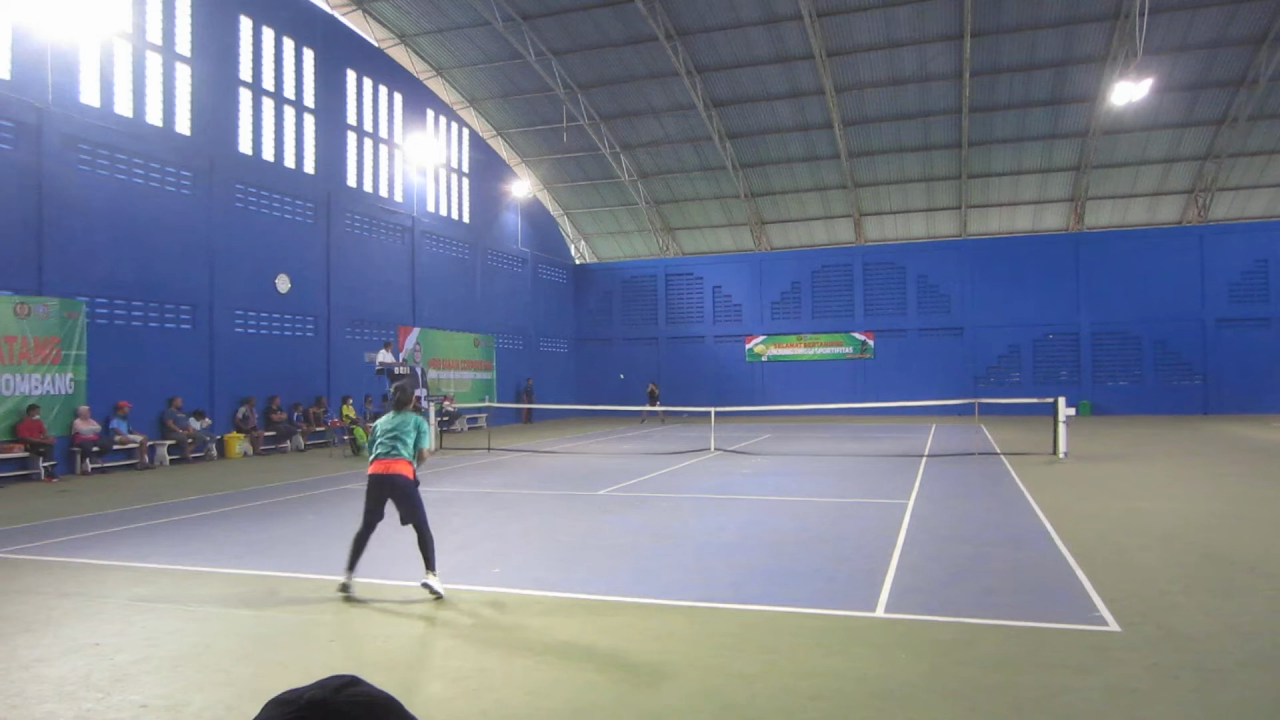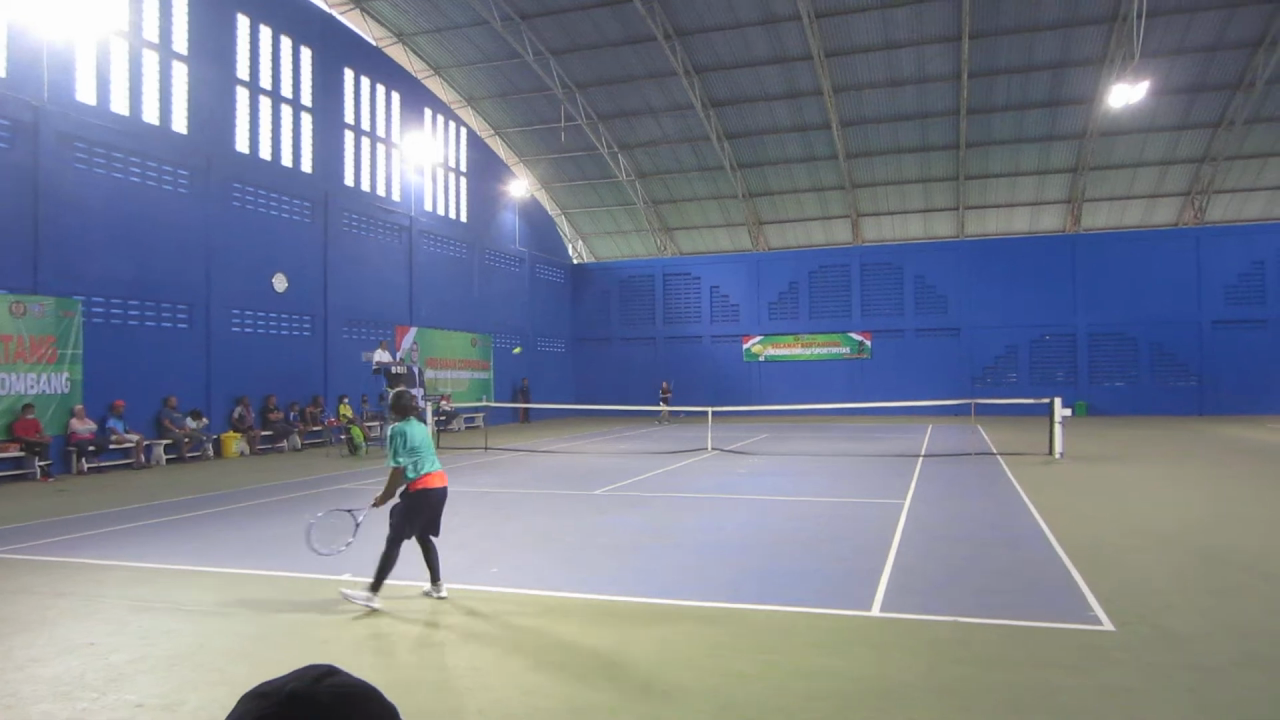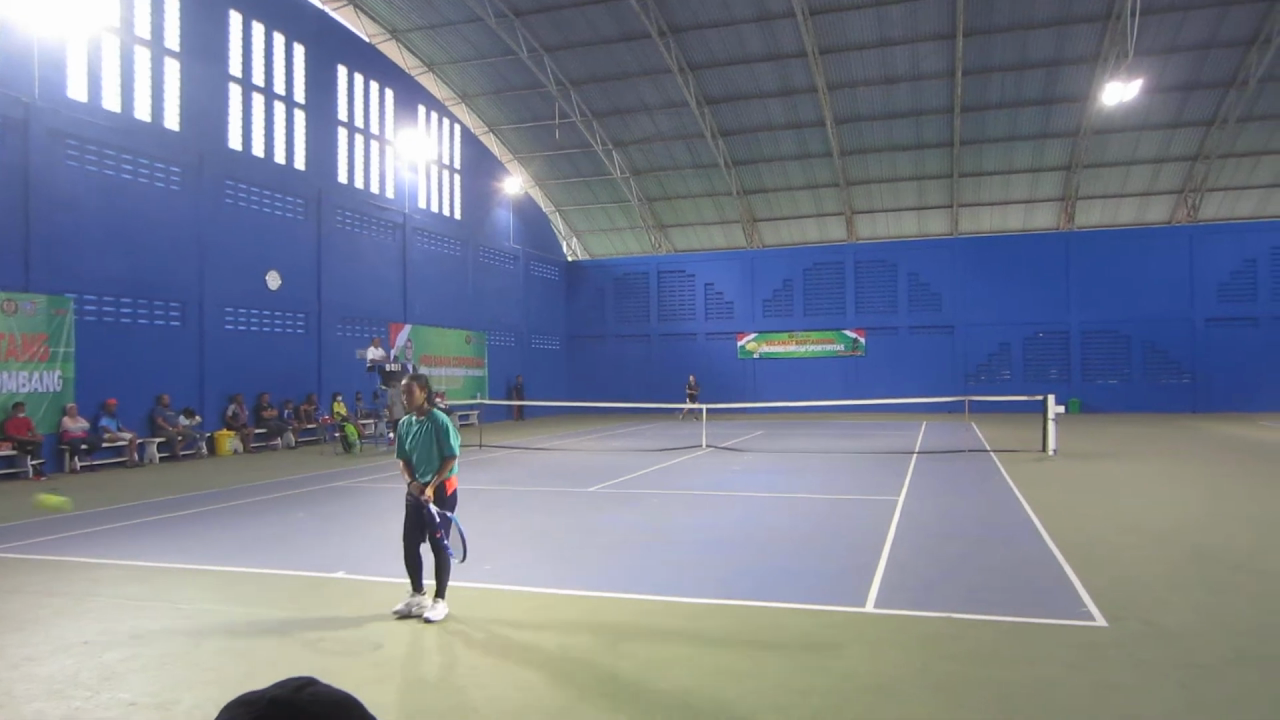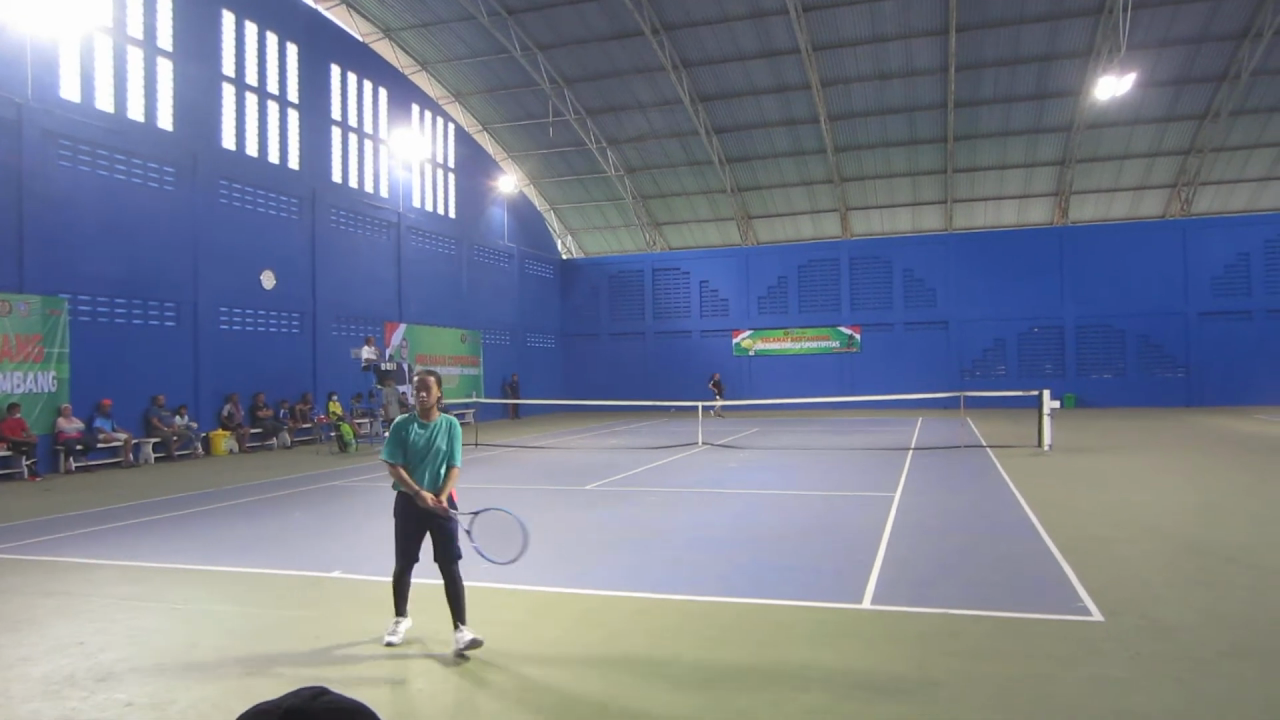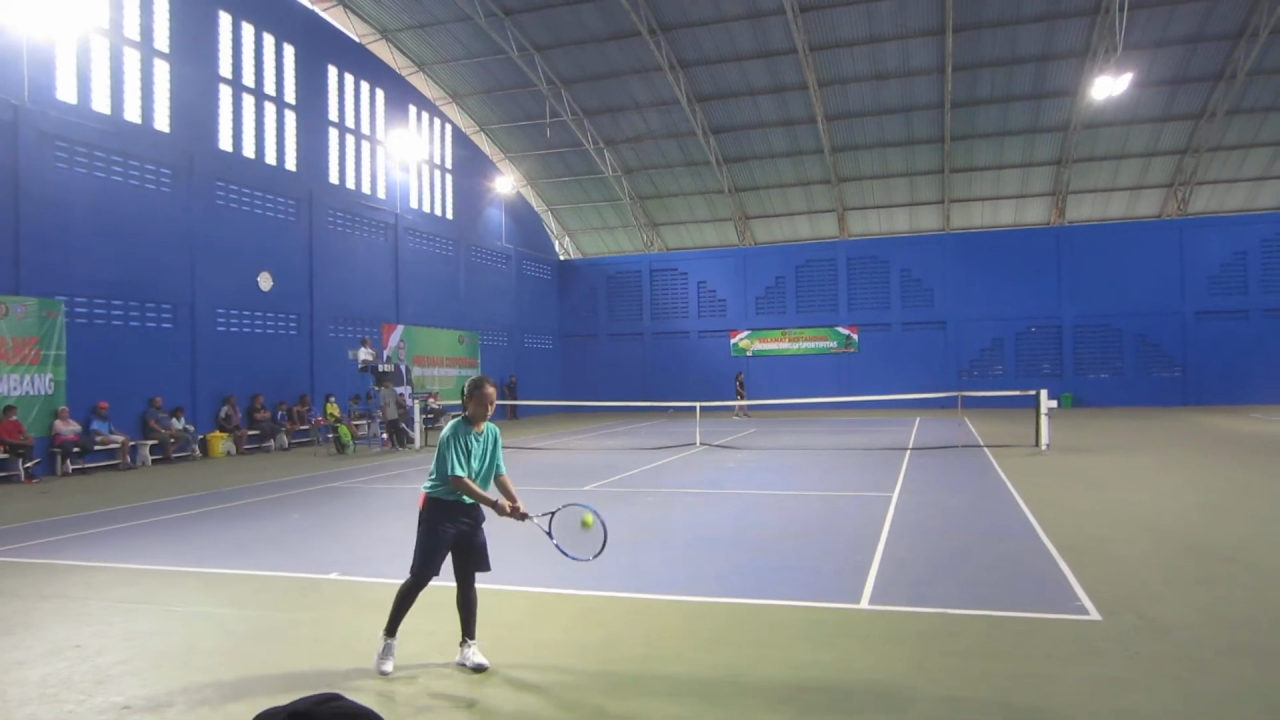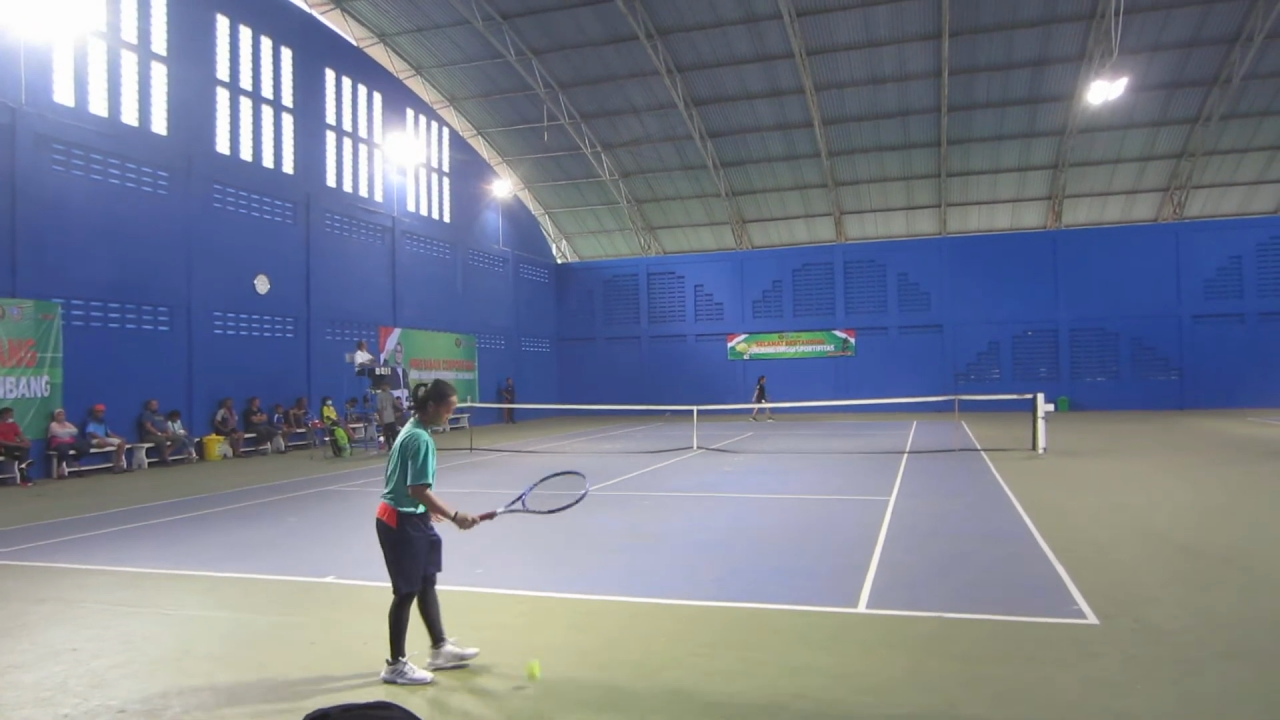
dt=0.7s
person 1, frame 1
left shoulder: (381, 422)
right shoulder: (418, 421)
right elbow: (423, 455)
right wrist: (412, 467)
left hip: (375, 473)
right hip: (400, 474)
left knee: (367, 527)
right knee: (421, 527)
left ankle: (348, 577)
right ankle: (430, 576)
person 1, frame 2
left shoulder: (396, 429)
right shoulder: (421, 427)
left elbow: (398, 468)
left wrist: (385, 493)
right wrist: (390, 489)
left hip: (421, 489)
right hip: (440, 485)
left knee: (394, 540)
right knee: (423, 536)
left ankle: (372, 594)
right ankle: (437, 585)
person 1, frame 3
left shoulder: (439, 420)
right shoulder: (405, 424)
left elbow: (451, 458)
right elbow: (404, 460)
left wrist: (432, 487)
right wrist: (412, 482)
left hip: (441, 490)
right hip: (416, 491)
left knee: (439, 545)
right knee: (409, 544)
left ankle: (439, 601)
right ankle: (417, 596)
person 1, frame 4
left shoulder: (450, 425)
right shoulder: (402, 424)
left elbow: (453, 467)
right elbow: (394, 466)
left wrist: (444, 497)
right wrist: (419, 493)
left hip: (441, 503)
right hip: (409, 502)
left knee: (449, 566)
right knee: (404, 565)
left ankle: (460, 630)
right ankle: (401, 618)
person 1, frame 5
left shoulder: (493, 433)
right shoulder: (454, 433)
left elbow: (499, 474)
right elbow: (458, 480)
left wrist: (516, 502)
right wrist: (494, 503)
left hip: (470, 511)
right hip: (440, 509)
left knee: (467, 581)
right knee: (419, 577)
left ankle: (467, 646)
right ankle: (389, 638)
person 1, frame 6
left shoulder: (415, 431)
right shoulder: (419, 439)
right elbow: (418, 491)
left wrist: (432, 510)
right wrist: (454, 516)
left hip: (411, 518)
right hip: (401, 521)
left knee: (426, 583)
right knee: (407, 591)
left ankle: (441, 647)
right ankle: (396, 665)
